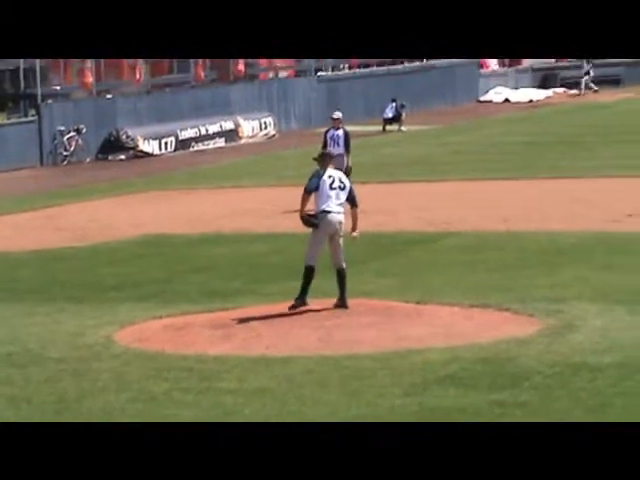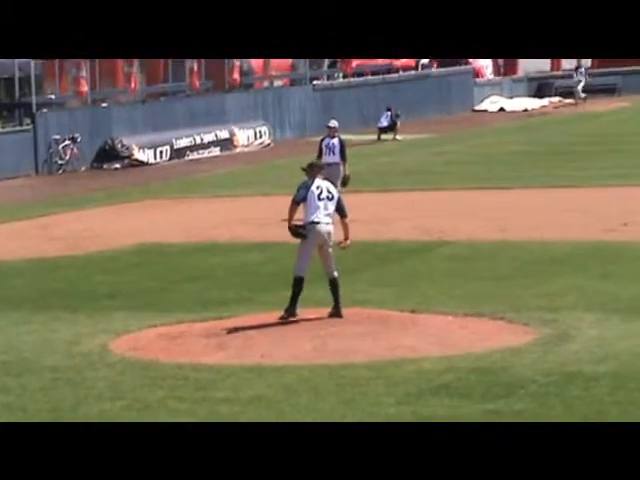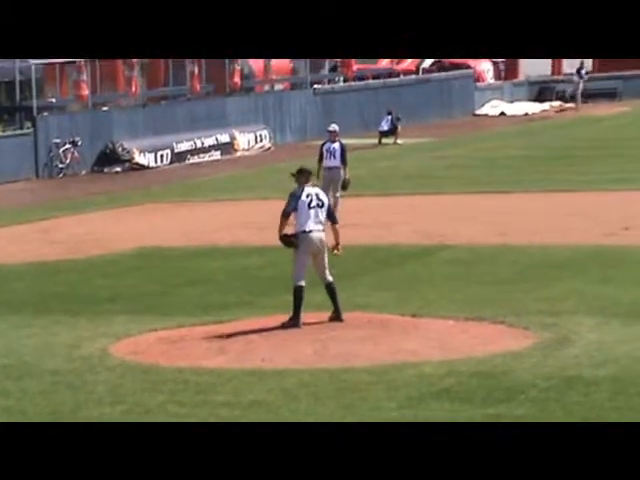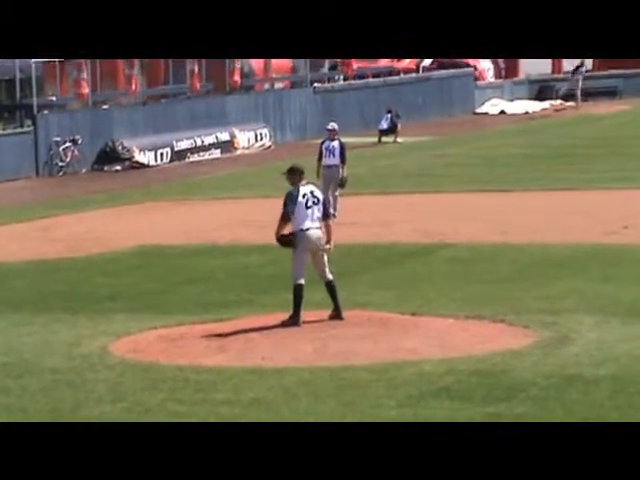
dt=0.2s
person 1, frame 1
left shoulder: (321, 173)
right shoulder: (344, 178)
left elbow: (308, 191)
right elbow: (354, 204)
left wrist: (302, 211)
right wrist: (355, 226)
left hip: (325, 218)
right hip: (340, 219)
left knee: (311, 258)
right knee: (339, 261)
left ankle: (303, 296)
right ankle: (342, 299)
person 1, frame 2
left shoulder: (308, 184)
right shoulder: (333, 188)
left elbow: (295, 202)
right elbow: (343, 215)
left wrist: (290, 222)
right wrist: (346, 236)
left hip: (313, 229)
right hip: (328, 229)
left knee: (300, 270)
right knee: (331, 271)
left ankle: (292, 309)
right ankle: (337, 308)
person 1, frame 3
left shoulder: (298, 193)
right shoulder: (322, 194)
left elbow: (286, 213)
right elbow: (334, 221)
left wrist: (280, 232)
right wrist: (337, 243)
left hip: (305, 237)
right hip: (320, 236)
left knee: (299, 278)
right knee: (325, 275)
left ankle: (296, 317)
right ankle: (337, 312)
person 1, frame 4
left shoulder: (293, 193)
right shoulder: (317, 190)
left elbow: (286, 217)
right elbow: (327, 217)
left wrist: (278, 233)
right wrist: (329, 238)
left hip: (303, 236)
right hip: (318, 234)
left knee: (298, 277)
right knee: (325, 274)
left ankle: (296, 316)
right ankle: (337, 310)
